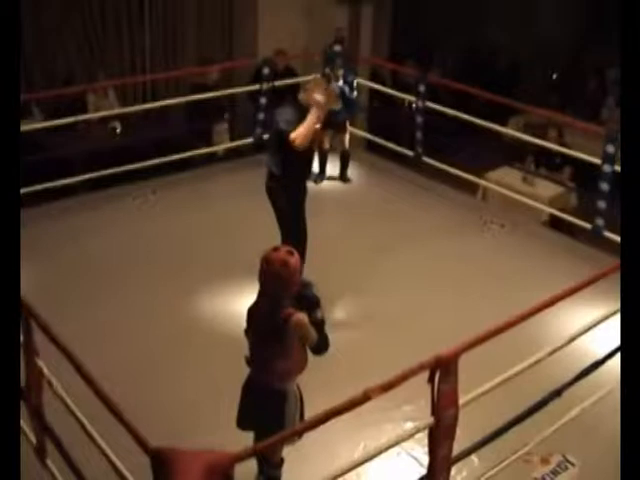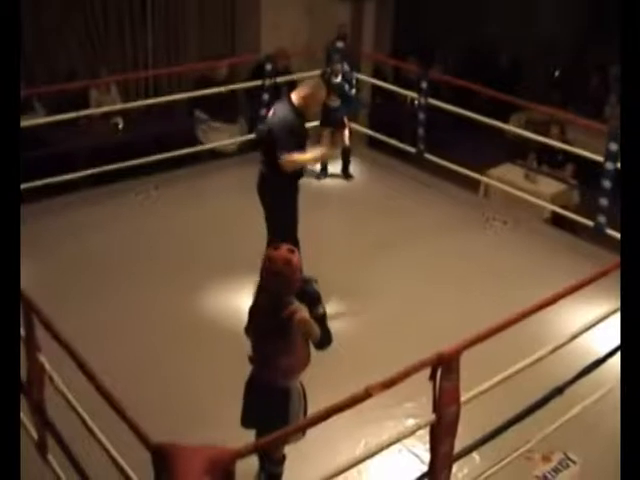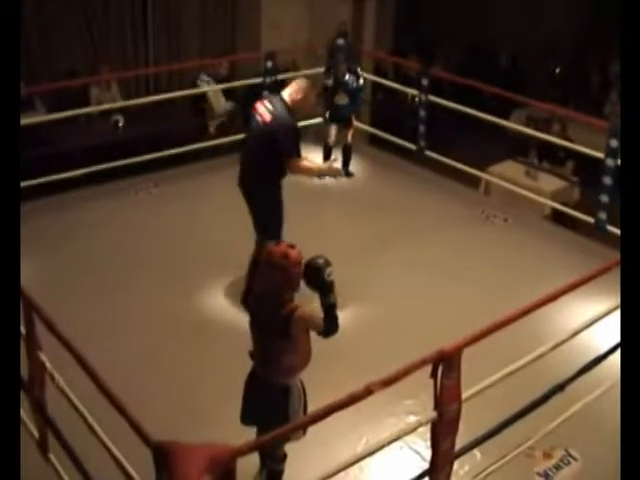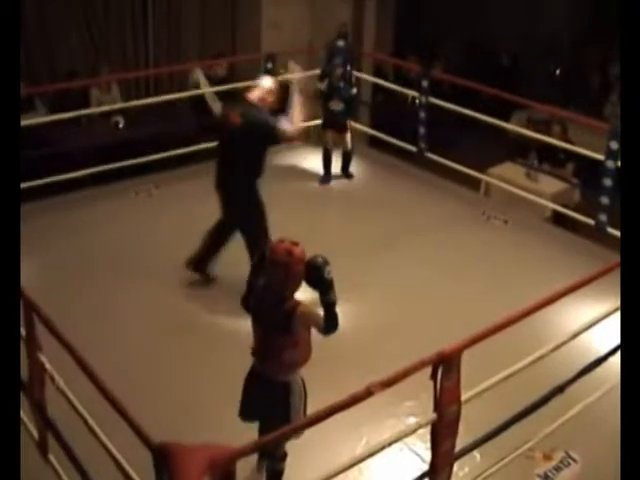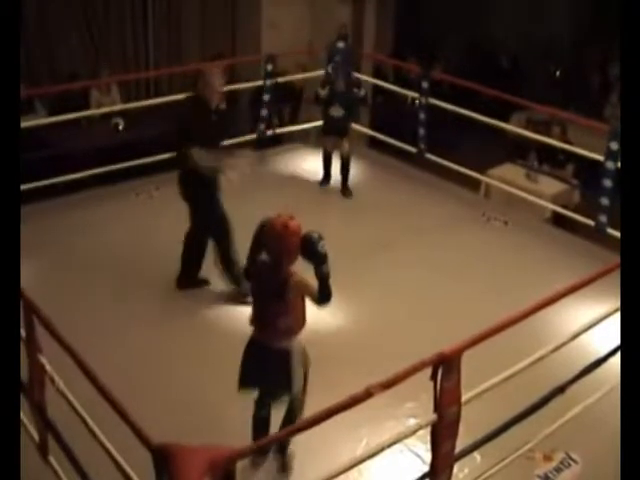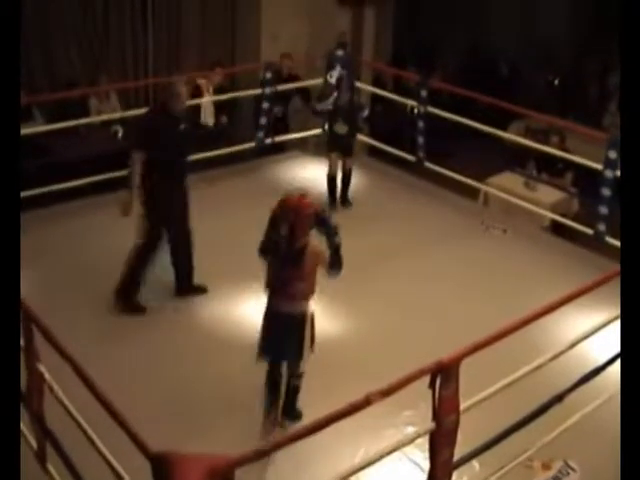
dt=0.4s
person 1, frame 1
left shoulder: (255, 309)
right shoulder: (295, 321)
right elbow: (320, 347)
right wrist: (315, 313)
left hip: (257, 383)
right hip: (281, 391)
left knee: (262, 436)
right knee: (274, 445)
person 1, frame 2
left shoulder: (258, 307)
right shoulder: (298, 319)
right elbow: (323, 341)
right wrist: (316, 308)
left hip: (259, 381)
right hip: (285, 388)
left knee: (263, 433)
right knee: (277, 444)
person 1, frame 3
left shoulder: (256, 301)
right shoulder: (298, 315)
right elbow: (330, 328)
left wrist: (261, 267)
right wrist: (327, 293)
left hip: (259, 378)
right hip: (284, 386)
left knee: (264, 430)
right knee: (278, 441)
person 1, frame 4
left shoulder: (258, 298)
right shoulder: (300, 312)
right elbow: (330, 326)
left wrist: (258, 268)
right wrist: (327, 292)
left hip: (260, 375)
right hip: (285, 383)
left knee: (266, 424)
right knee: (279, 439)
left ankle: (263, 459)
person 1, frame 5
left shoulder: (258, 269)
right shoulder: (294, 281)
right elbow: (323, 297)
left wrist: (258, 241)
right wrist: (321, 265)
left hip: (259, 345)
right hip: (286, 349)
left knee: (264, 399)
right knee: (296, 397)
left ankle: (259, 451)
right ankle: (282, 450)
person 1, frame 6
left shoulder: (274, 242)
right shoulder: (311, 250)
left elbow: (263, 251)
right elbow: (335, 267)
left wrist: (274, 222)
right wrist: (333, 238)
left hip: (274, 310)
right hip: (298, 314)
left knee: (275, 362)
right knee: (295, 365)
left ankle: (272, 406)
right ankle: (289, 412)
person 2, frame 1
left shoulder: (303, 110)
right shoulder: (287, 113)
right elbow: (299, 141)
left wrist: (326, 106)
right wrist: (316, 110)
left hip: (295, 182)
right hip: (283, 185)
left knee: (293, 235)
right knee: (295, 237)
person 2, frame 2
left shoulder: (293, 111)
right shoulder: (283, 118)
right elbow: (287, 162)
left wrist: (315, 154)
right wrist: (318, 154)
left hip: (284, 183)
right hip: (276, 186)
left knee: (288, 234)
right knee: (282, 237)
person 2, frame 3
left shoulder: (267, 101)
right shoulder: (286, 123)
right elbow: (294, 165)
right wrist: (325, 169)
left hip: (250, 179)
right hip: (262, 185)
left knee: (267, 232)
right knee: (269, 236)
person 2, frame 4
left shoulder: (233, 110)
right shoulder: (258, 120)
left elbow: (217, 108)
right elbow: (292, 130)
right wrist: (296, 91)
left hip: (225, 180)
right hip: (243, 185)
left knee: (228, 223)
right knee: (258, 236)
left ankle: (198, 262)
person 2, frame 5
left shoulder: (202, 107)
right shoulder: (195, 114)
right elbow: (194, 155)
right wrist: (222, 165)
left hip: (199, 180)
right hip: (197, 183)
left knee: (200, 228)
right knee: (221, 231)
left ankle: (187, 277)
right ankle: (238, 284)
person 2, frame 6
left shoulder: (178, 116)
right shoulder: (151, 121)
right elbow: (137, 159)
right wrist: (133, 193)
left hip: (175, 185)
right hip: (158, 189)
left knee: (181, 235)
right knee: (151, 241)
left ankle: (185, 283)
right ankle: (125, 294)
person 3, frame 1
left shoulder: (348, 80)
right shoulder: (326, 81)
left elbow: (352, 101)
left hip: (342, 119)
right hip: (329, 118)
left knee: (344, 148)
right knee: (324, 147)
left ankle: (343, 173)
right ankle: (321, 173)
person 3, frame 2
left shoulder: (347, 78)
right shoulder: (325, 78)
left elbow: (351, 97)
left hip: (341, 116)
right hip: (327, 115)
left knee: (346, 144)
right knee: (324, 144)
left ankle: (346, 170)
right ankle: (324, 170)
person 3, frame 3
left shoulder: (353, 76)
right shoulder: (332, 76)
left elbow: (359, 91)
right elbow: (326, 92)
left hip: (348, 114)
right hip: (334, 113)
left knee: (347, 142)
right knee: (329, 141)
left ankle: (346, 167)
person 3, frame 4
left shoulder: (347, 84)
right shoulder: (327, 82)
left elbow: (352, 100)
right elbow: (319, 91)
left hip: (342, 120)
right hip: (329, 119)
left knee: (348, 147)
right knee: (328, 147)
left ankle: (345, 169)
right ankle: (327, 173)
person 3, frame 5
left shoulder: (350, 91)
right shoulder: (328, 89)
left elbow: (362, 99)
right elbow: (319, 99)
left wrist: (358, 87)
right wrist: (324, 86)
left hip: (343, 126)
right hip: (329, 125)
left knee: (345, 153)
right knee: (327, 150)
left ankle: (345, 185)
right ankle: (326, 176)
person 3, frame 6
left shoulder: (354, 105)
right shoulder: (332, 101)
left elbow: (363, 116)
right elbow: (317, 109)
left hip: (348, 141)
right hip: (333, 140)
left knee: (347, 170)
right knee: (333, 170)
left ankle: (344, 196)
right ankle: (332, 199)
